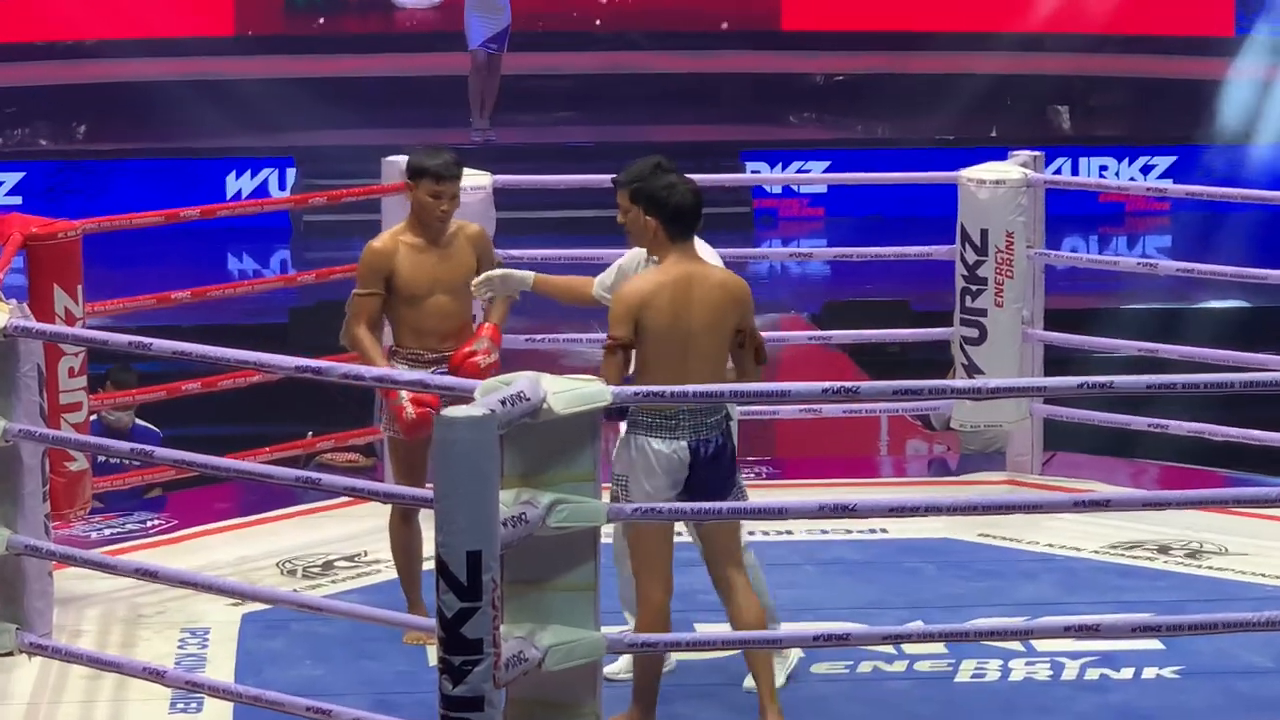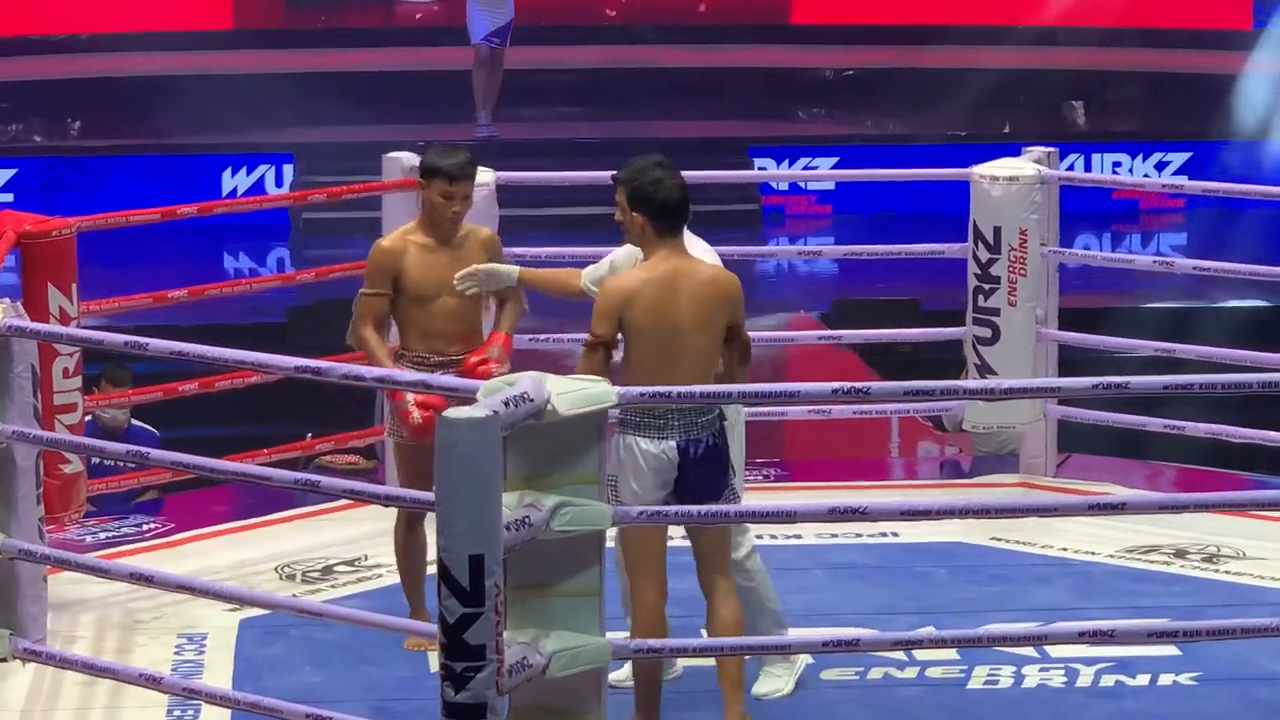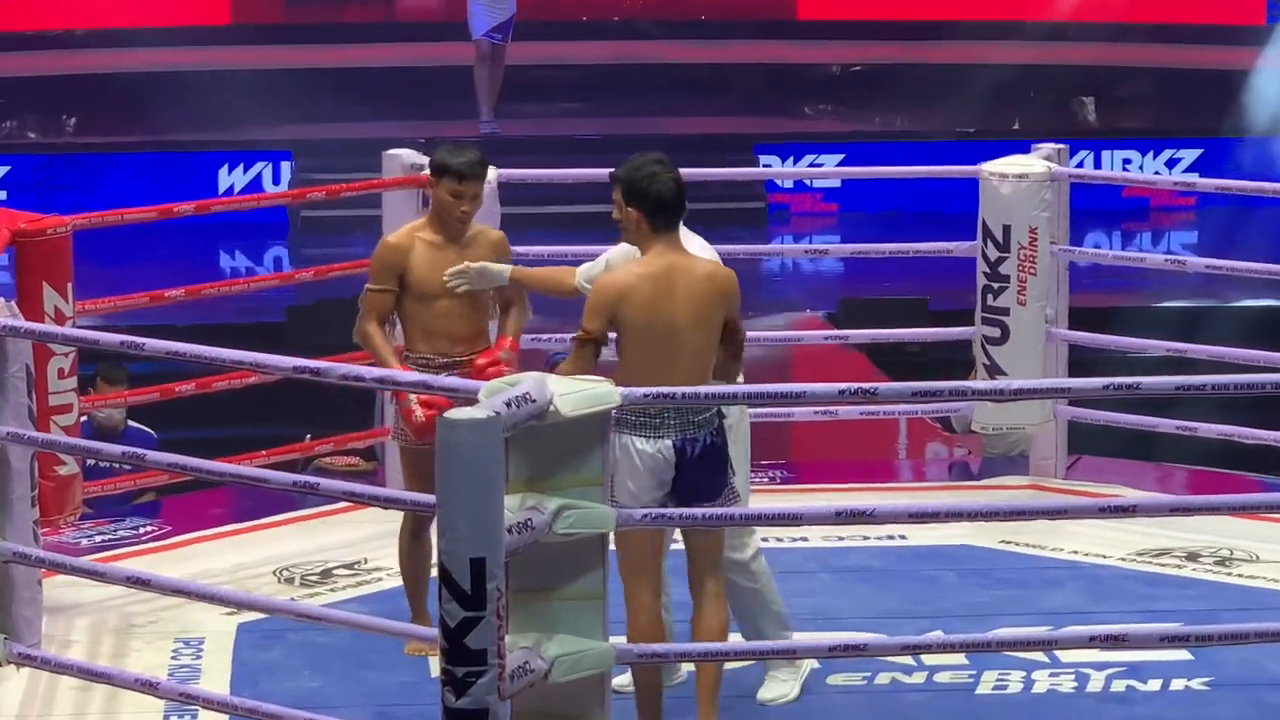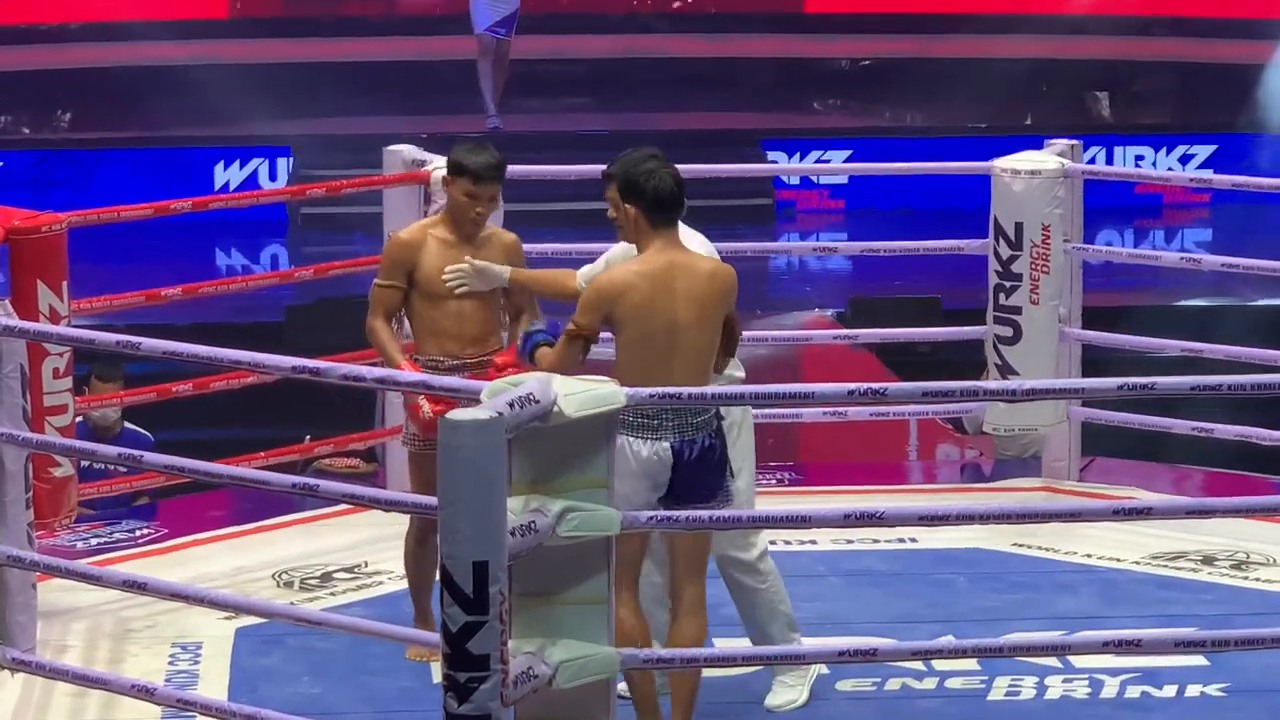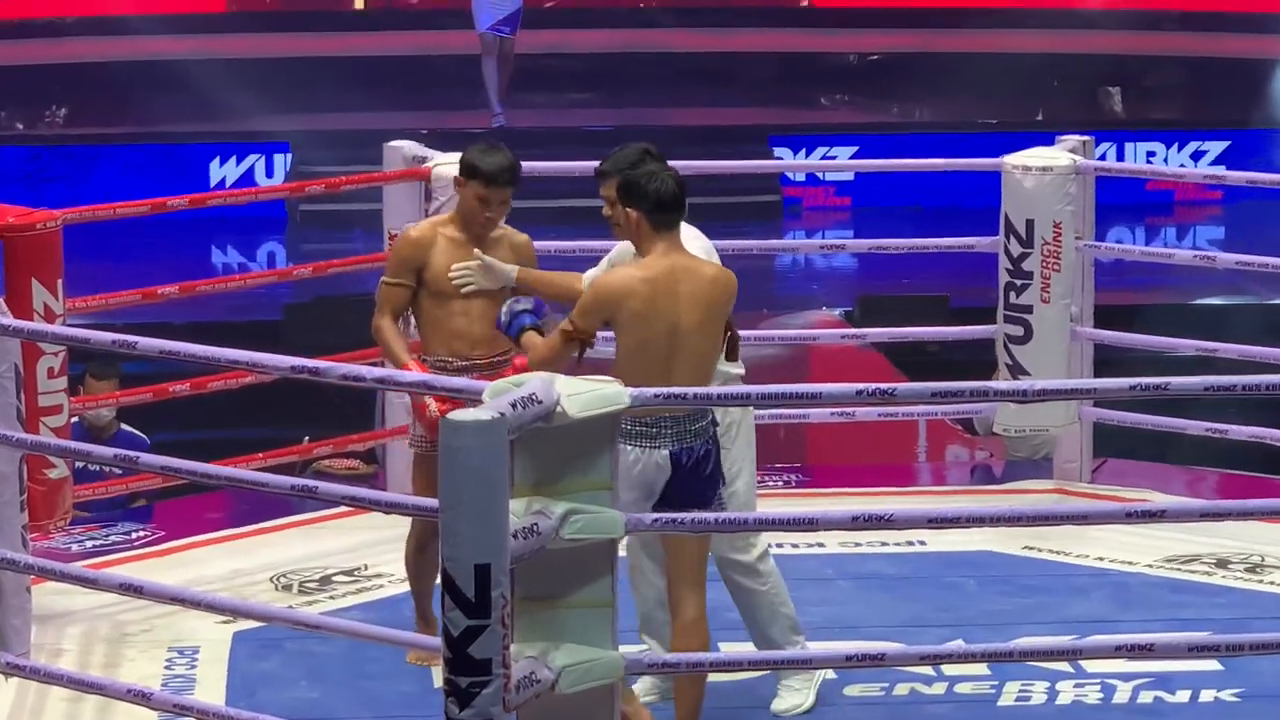
dt=0.1s
person 1, frame 1
left shoulder: (634, 292)
right shoulder: (734, 289)
left elbow: (610, 387)
right elbow: (754, 373)
left wrist: (638, 396)
left hip: (651, 444)
right hip: (712, 437)
left knee: (653, 589)
right knee: (732, 575)
person 1, frame 2
left shoulder: (620, 289)
right shoulder: (726, 284)
left elbow: (591, 380)
right elbow: (740, 370)
left hip: (641, 443)
right hip: (704, 436)
left knee: (646, 590)
right knee: (720, 580)
person 1, frame 3
left shoulder: (615, 285)
right shoulder: (722, 280)
left elbow: (575, 378)
right elbow: (729, 366)
left wrist: (560, 366)
left hip: (639, 441)
right hip: (703, 435)
left knee: (643, 594)
right knee: (709, 583)
person 1, frame 4
left shoulder: (613, 283)
right shoulder: (722, 277)
left elbow: (557, 367)
left wrist: (536, 347)
left hip: (633, 441)
right hip: (699, 437)
left knee: (620, 591)
right knee: (689, 592)
person 1, frame 5
left shoulder: (614, 286)
right shoulder: (722, 282)
left elbow: (550, 359)
left wrist: (524, 331)
left hip: (630, 447)
right hip: (694, 444)
right knee: (688, 601)
person 2, frame 1
left shoulder: (698, 265)
right shoulder: (636, 261)
right elbow: (595, 291)
right wrist: (524, 281)
right knee: (631, 537)
left ankle: (772, 647)
person 2, frame 2
left shoulder: (698, 264)
right shoulder: (631, 258)
right elbow: (579, 283)
right wrist: (509, 275)
left knee: (726, 545)
left ankle: (780, 655)
person 2, frame 3
left shoulder: (696, 261)
right shoulder: (629, 257)
right elbow: (573, 281)
right wrist: (501, 274)
left knee: (731, 546)
left ankle: (785, 658)
person 2, frame 4
left shoulder: (691, 254)
right shoulder: (626, 254)
right elbow: (576, 284)
right wrist: (501, 276)
left knee: (738, 547)
right knee: (644, 543)
left ankle: (791, 661)
person 2, frame 5
left shoulder: (690, 251)
right shoulder: (628, 253)
right elbow: (583, 288)
right wrist: (509, 275)
left hip: (709, 419)
left knee: (737, 549)
right knee: (644, 548)
left ankle: (795, 664)
person 3, frame 1
left shoulder: (474, 238)
right shoulder: (382, 251)
left elbow: (500, 289)
right elbow: (359, 328)
left wrist: (490, 332)
right wrist: (392, 384)
left hip: (465, 372)
right hip: (411, 375)
right knee: (408, 501)
right ankle: (416, 610)
person 3, frame 2
left shoulder: (485, 241)
right shoulder: (391, 251)
left elbow: (511, 298)
right elbow: (365, 328)
left wrist: (501, 341)
right wrist: (398, 382)
left hip: (474, 379)
right hip: (418, 380)
right knee: (414, 507)
right ankle: (418, 615)
person 3, frame 3
left shoulder: (493, 243)
right shoulder: (397, 247)
left elbow: (515, 304)
right elbow: (370, 325)
left wrist: (508, 345)
left hip: (480, 382)
right hip: (423, 381)
right knee: (420, 513)
right ankle: (420, 620)
person 3, frame 4
left shoulder: (507, 245)
right shoulder: (408, 244)
left elbow: (524, 310)
right elbow: (378, 320)
left wrist: (520, 354)
right wrist: (409, 377)
left hip: (492, 387)
right knee: (426, 519)
right ankle: (423, 621)
person 3, frame 5
left shoulder: (519, 247)
right shoulder: (417, 242)
right elbow: (384, 320)
right wrist: (415, 376)
right hip: (439, 388)
right knee: (428, 523)
right ankle: (425, 623)
